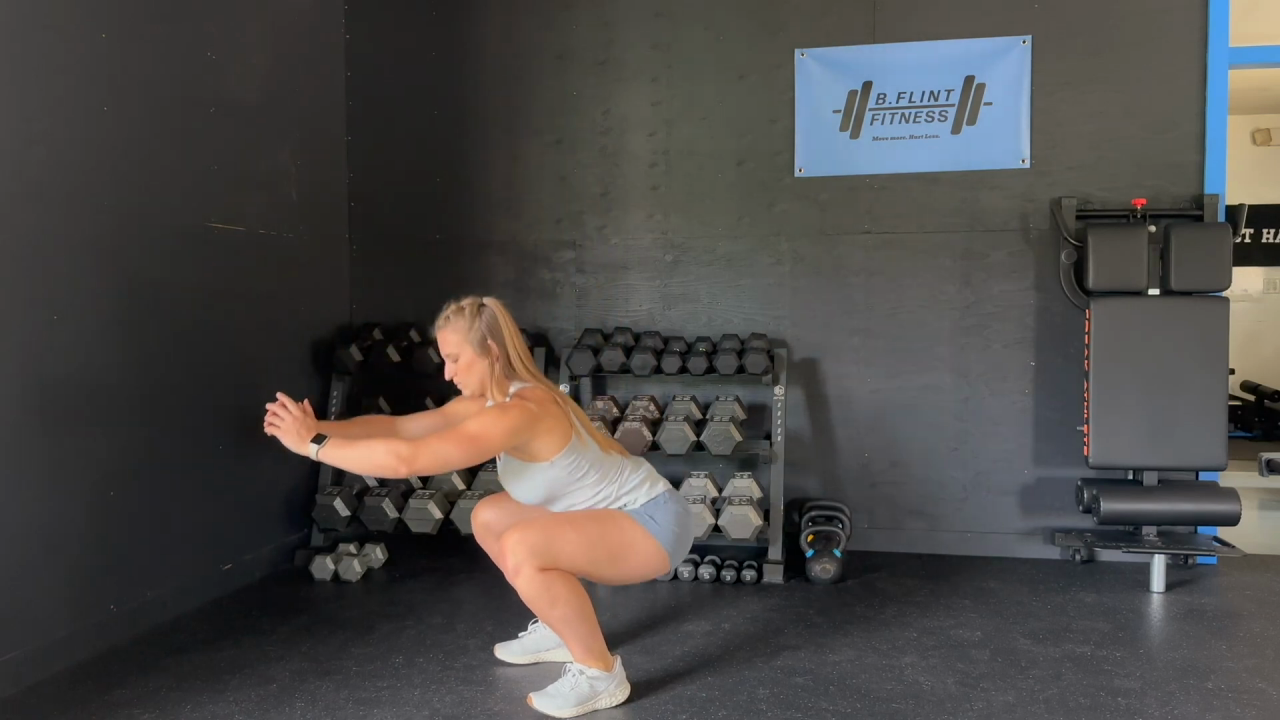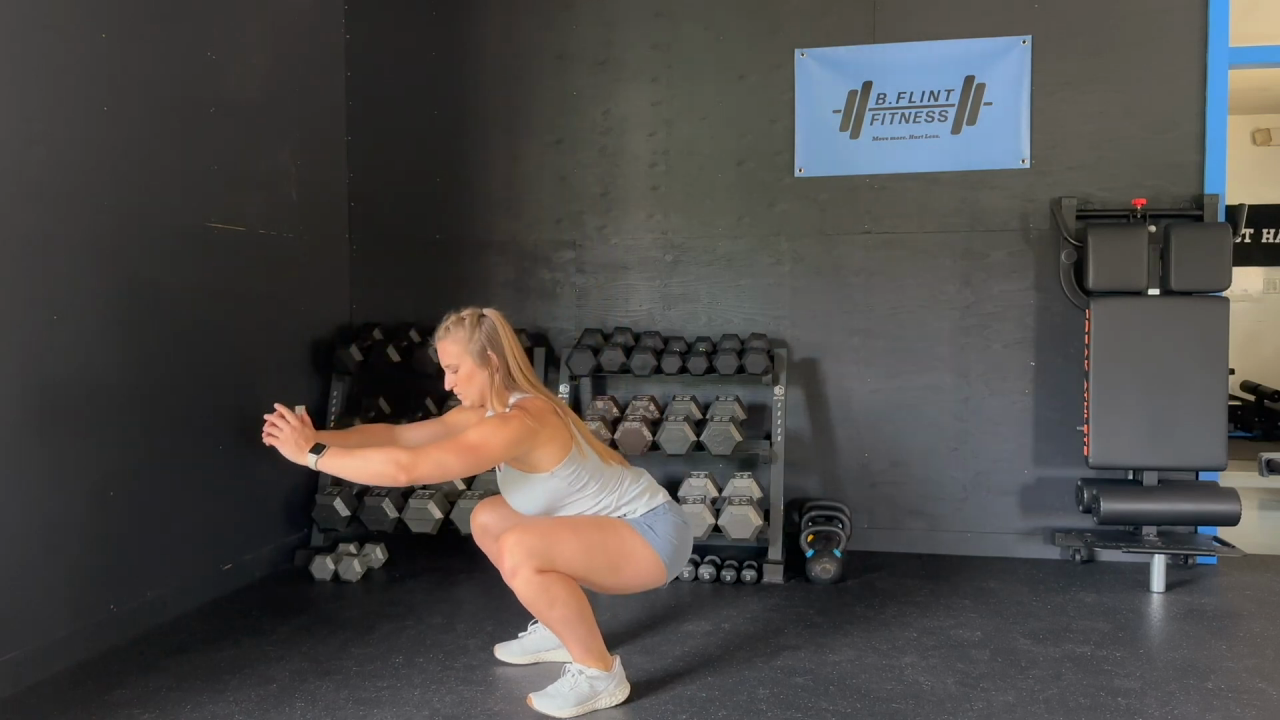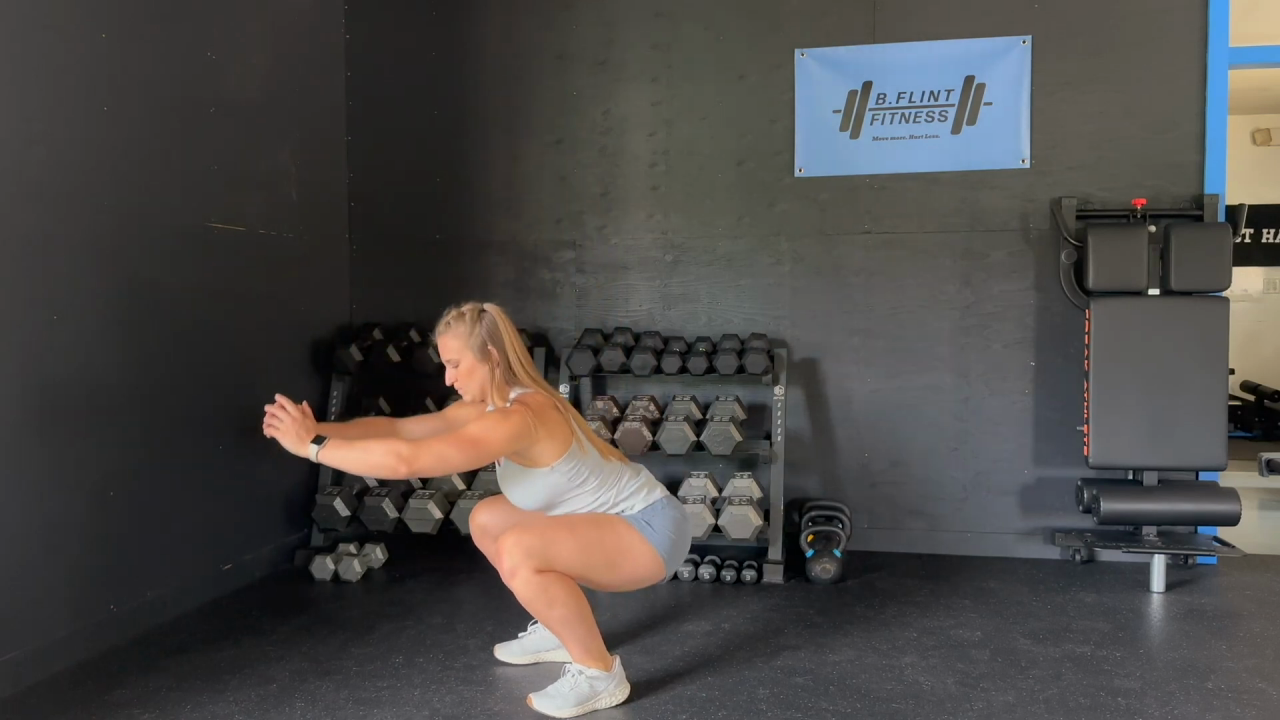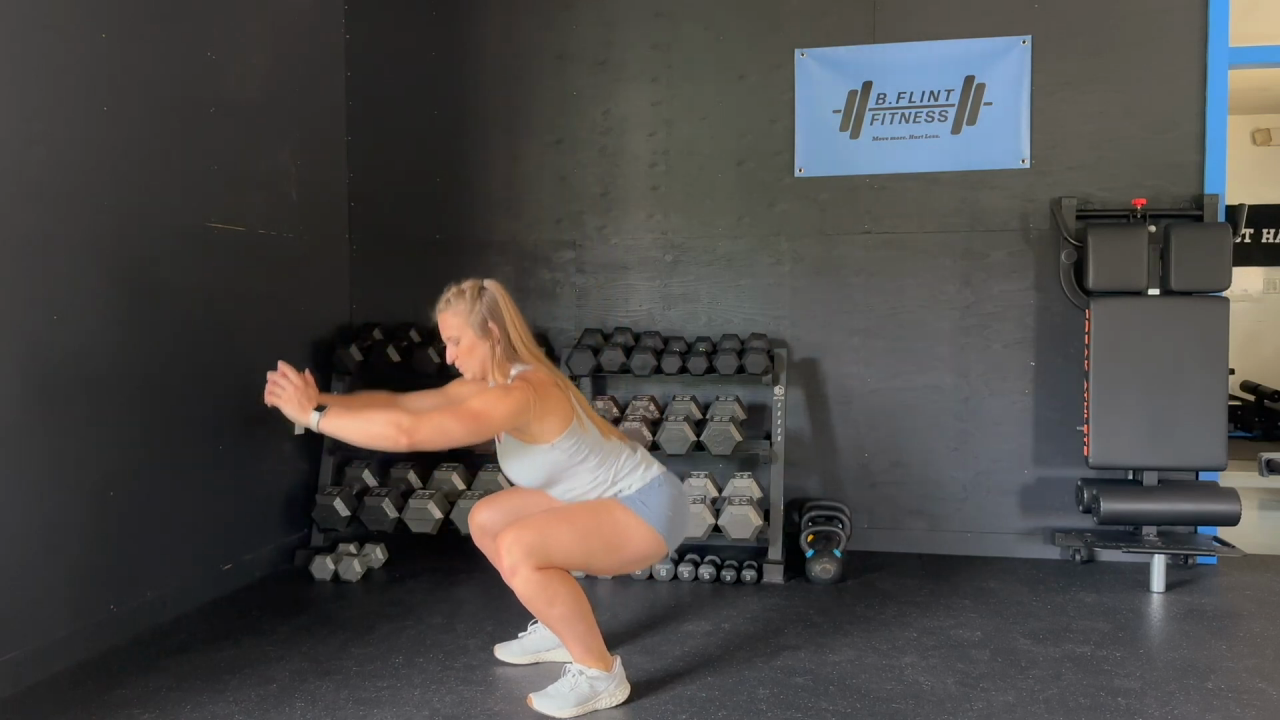
dt=0.1s
person 1, frame 1
left shoulder: (519, 413)
right shoulder: (489, 403)
left elbow: (409, 459)
right elbow: (400, 427)
left wrist: (315, 446)
right wrist: (321, 426)
left hip: (653, 526)
right hip: (624, 511)
left knee: (520, 548)
right knee: (489, 519)
left ankle: (599, 672)
right ankle: (561, 627)
person 1, frame 2
left shoulder: (518, 423)
right shoulder: (488, 413)
left elbow: (408, 468)
right elbow: (399, 435)
left wrist: (313, 455)
right wrist: (321, 436)
left hip: (652, 535)
right hip: (622, 519)
left knee: (517, 549)
right knee: (487, 521)
left ankle: (598, 672)
right ankle: (560, 627)
person 1, frame 3
left shoulder: (518, 420)
right shoulder: (487, 407)
left elbow: (408, 459)
right elbow: (401, 428)
left wrist: (313, 445)
right wrist: (320, 429)
left hip: (651, 530)
right hip: (620, 514)
left knee: (516, 548)
right knee: (487, 522)
left ankle: (599, 673)
right ankle: (561, 629)
person 1, frame 4
left shoulder: (520, 395)
right shoulder: (488, 385)
left elbow: (408, 432)
right elbow: (401, 402)
left wrist: (314, 415)
right wrist: (321, 402)
left hip: (649, 509)
right hip: (619, 499)
left knee: (517, 548)
right knee: (486, 522)
left ankle: (598, 672)
right ankle: (560, 628)
